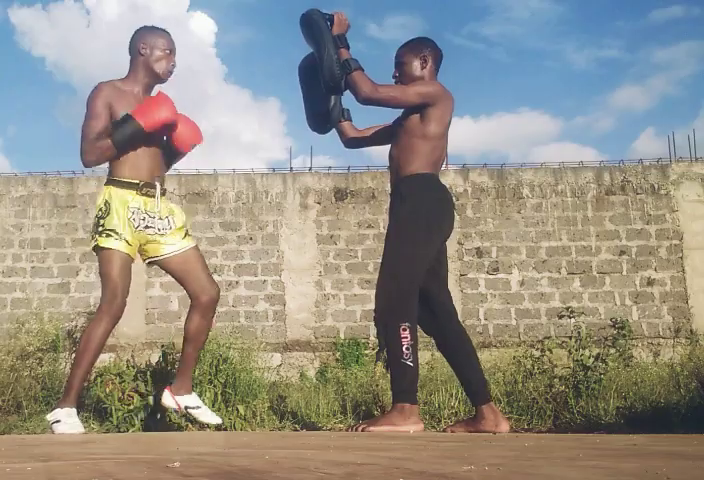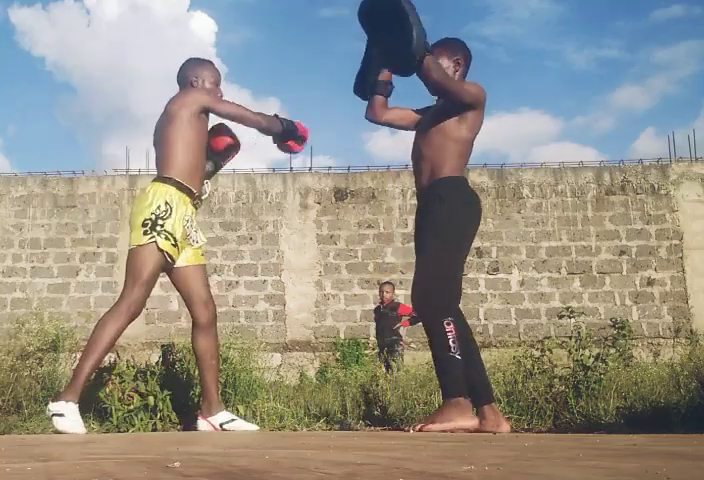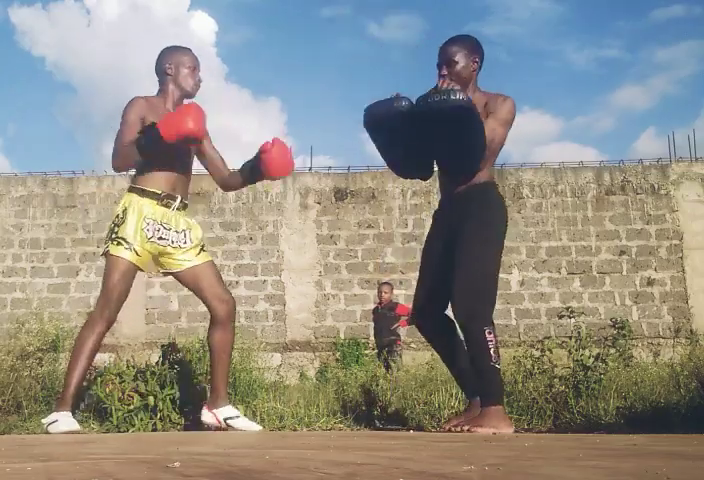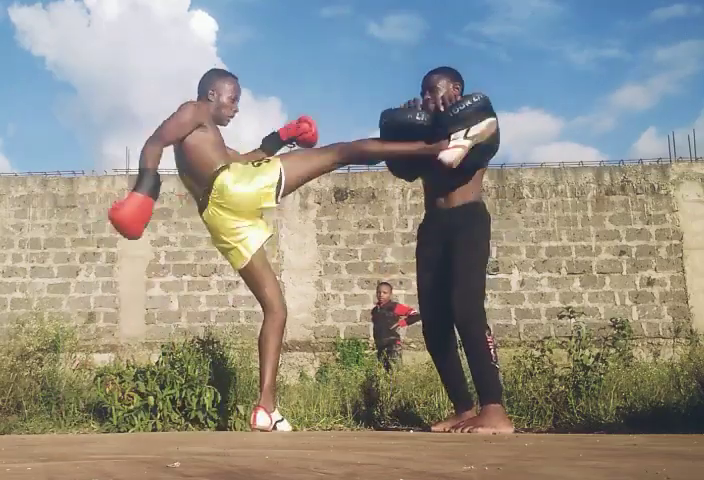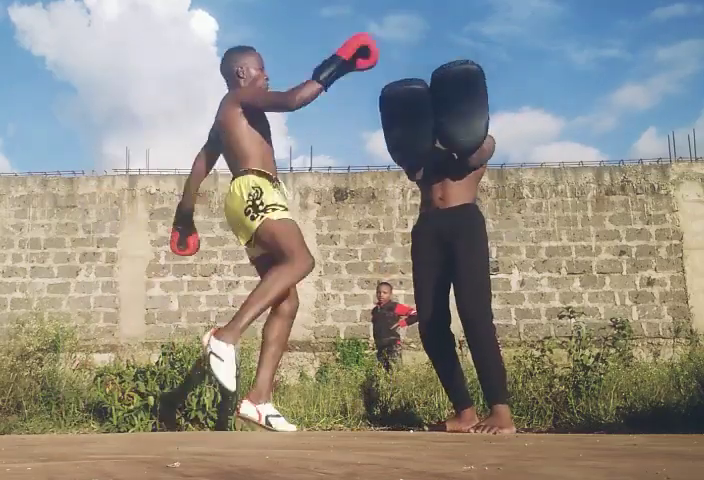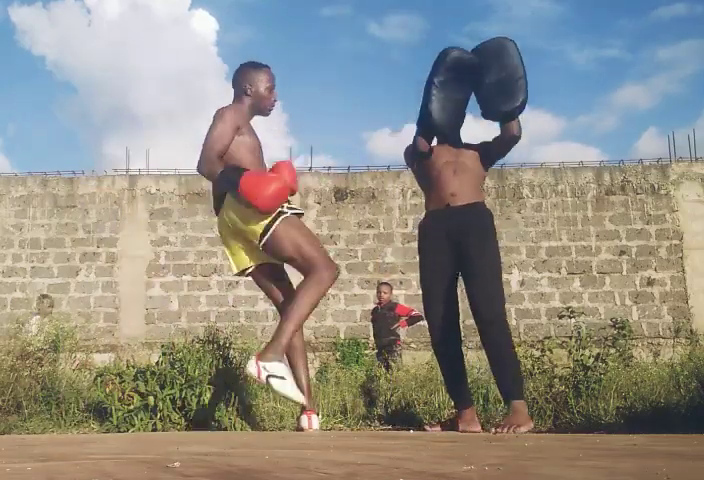
dt=0.4s
person 1, frame 1
left shoulder: (435, 93)
right shoulder: (408, 119)
left elbow: (368, 93)
right elbow: (352, 137)
left wrist: (339, 41)
left hip: (420, 201)
right hip: (421, 206)
left knee: (393, 301)
right knee: (436, 310)
left ankle: (405, 410)
right ankle: (487, 412)
person 1, frame 2
left shoulder: (471, 97)
right shoulder: (428, 114)
left elbow: (439, 75)
right elbow: (376, 113)
right wrist: (386, 62)
left hip: (451, 202)
right hip: (431, 209)
left knee: (430, 298)
right knee: (441, 305)
left ankle: (458, 403)
right ankle: (488, 411)
person 1, frame 3
left shoulder: (500, 105)
right shoulder: (440, 112)
left elbow: (475, 155)
right elbow: (418, 166)
right wrist: (405, 126)
left hip: (482, 207)
right hip: (447, 211)
left knee: (472, 308)
right knee: (426, 310)
left ankle: (495, 411)
right ankle: (476, 398)
person 1, frame 4
left shoulder: (480, 124)
left elbow: (484, 145)
right elbow: (403, 170)
left hip: (468, 221)
right hip: (432, 226)
left knee: (466, 308)
right knee: (434, 323)
left ankle: (495, 410)
right ankle: (464, 408)
person 1, frame 5
left shoulder: (482, 142)
right shoulder: (422, 151)
left elbow: (473, 158)
right elbow: (415, 170)
left wrist: (465, 127)
right wrist: (410, 139)
left hip: (465, 222)
right hip: (426, 228)
left knee: (475, 313)
right knee: (430, 324)
left ankle: (500, 410)
right ankle: (463, 410)
person 1, frame 6
left shoulder: (479, 151)
right shoulder: (418, 152)
left elbow: (512, 135)
right elbow: (419, 147)
right wrist: (430, 118)
left hip: (476, 220)
right hip: (435, 226)
left knee: (488, 310)
right knee: (439, 321)
left ankle: (517, 406)
right ankle: (464, 411)
person 2, frame 1
left shoulder: (156, 99)
right shoulder: (106, 93)
right elbow: (89, 155)
left wrist: (176, 143)
right wrist: (133, 126)
left hip: (159, 209)
right hip: (120, 206)
left knee: (207, 294)
right knee: (112, 306)
left ankle: (181, 388)
right ankle: (66, 406)
person 2, frame 2
left shoulder: (187, 122)
right shoulder: (191, 99)
right elbow: (252, 119)
left wrist: (218, 157)
right wrist: (286, 128)
left hip: (182, 217)
right hip: (164, 206)
left knee: (205, 313)
right knee: (131, 302)
left ankle: (211, 410)
right ankle: (68, 398)
person 2, frame 3
left shoulder: (194, 125)
right shoulder: (141, 106)
left elbow: (227, 180)
right elbow: (121, 160)
left wrist: (258, 168)
right wrist: (162, 137)
left hip: (178, 224)
right hip: (139, 214)
left knee: (224, 306)
right knee: (106, 311)
left ankle: (217, 404)
right ankle: (62, 409)
person 2, frame 4
left shoulder: (204, 136)
right shoulder: (193, 112)
left elbow: (241, 160)
right elbow: (153, 144)
left wrist: (281, 137)
right wrist: (145, 187)
left hip: (227, 221)
right hip: (237, 187)
left knee: (276, 309)
right knee: (347, 150)
left ankle: (266, 407)
right ankle: (434, 148)
person 2, frame 5
left shoulder: (226, 119)
right shoulder: (242, 96)
left elbow: (201, 163)
right elbow: (291, 100)
left wrist: (185, 213)
right wrist: (335, 65)
left hip: (259, 199)
right hip: (256, 193)
left knee: (288, 304)
right knee: (300, 261)
left ankle: (259, 399)
right ankle: (226, 335)
person 2, frame 6
left shoulder: (241, 130)
right shoulder: (231, 115)
left elbow: (227, 192)
right elbow: (207, 163)
left wrist: (271, 180)
right wrist: (239, 178)
left hip: (236, 221)
right hip: (253, 210)
left knee: (289, 307)
right knee: (324, 270)
left ankle: (308, 412)
right ankle: (272, 356)
